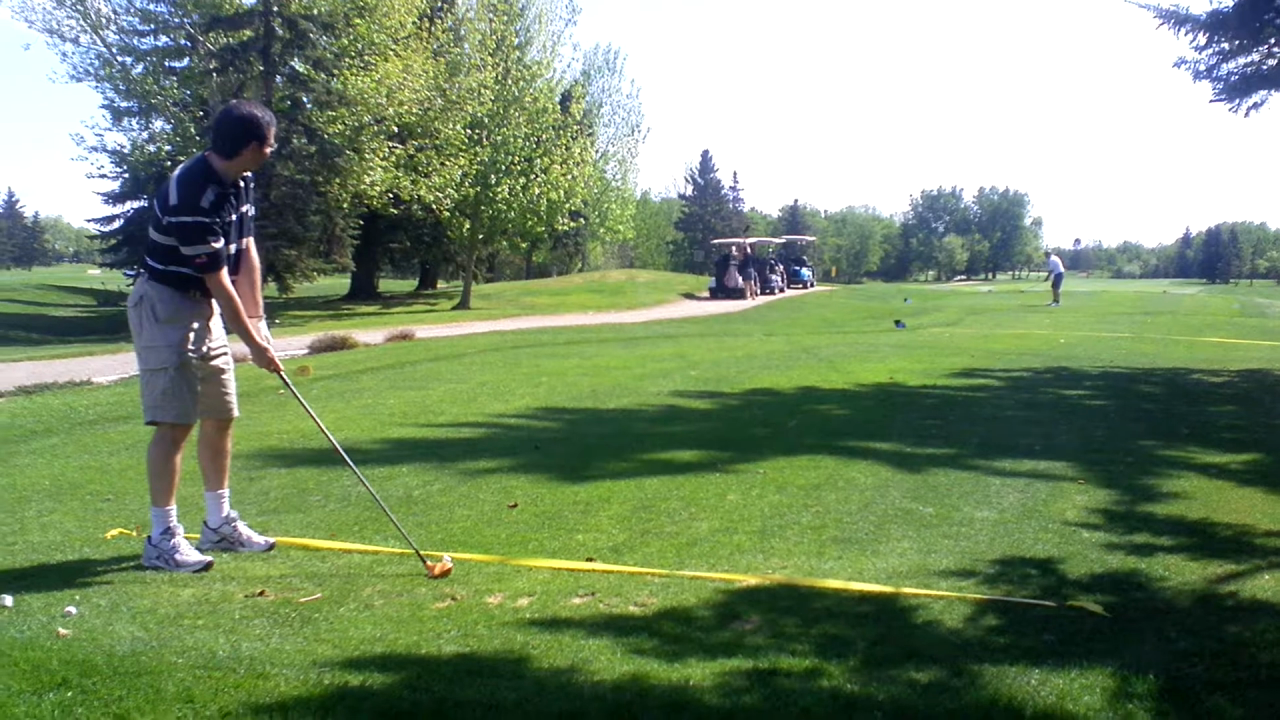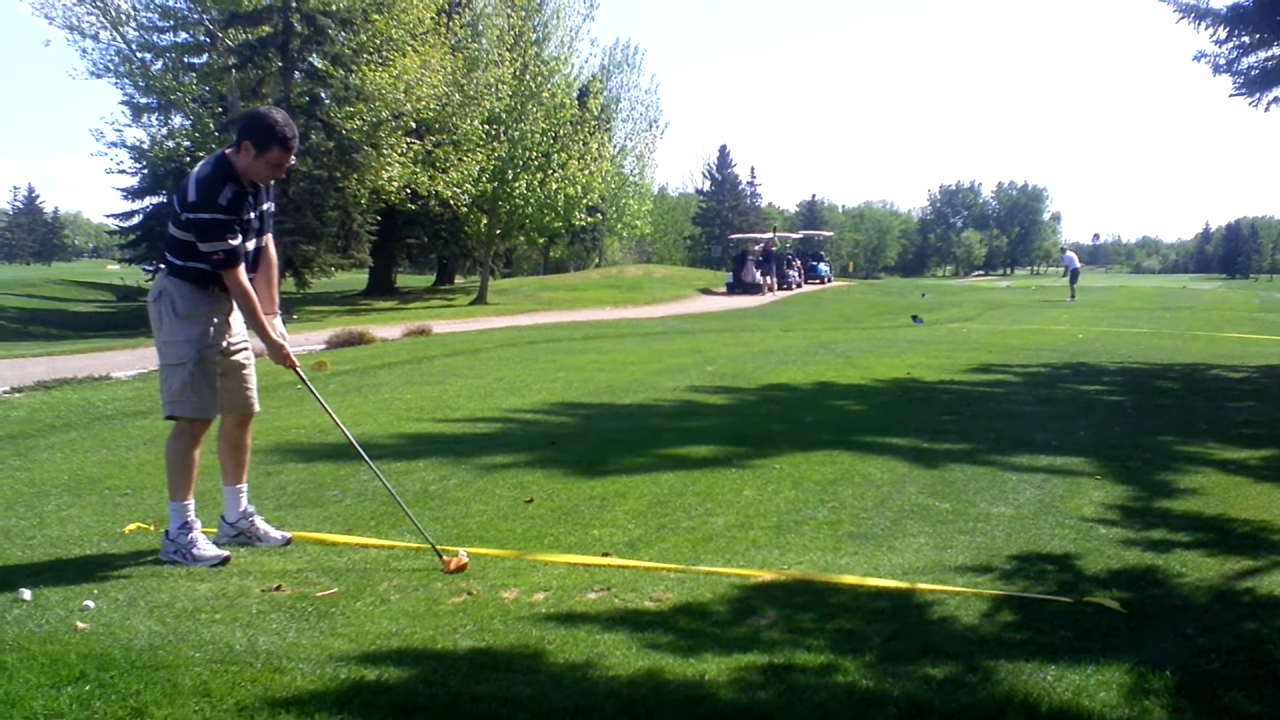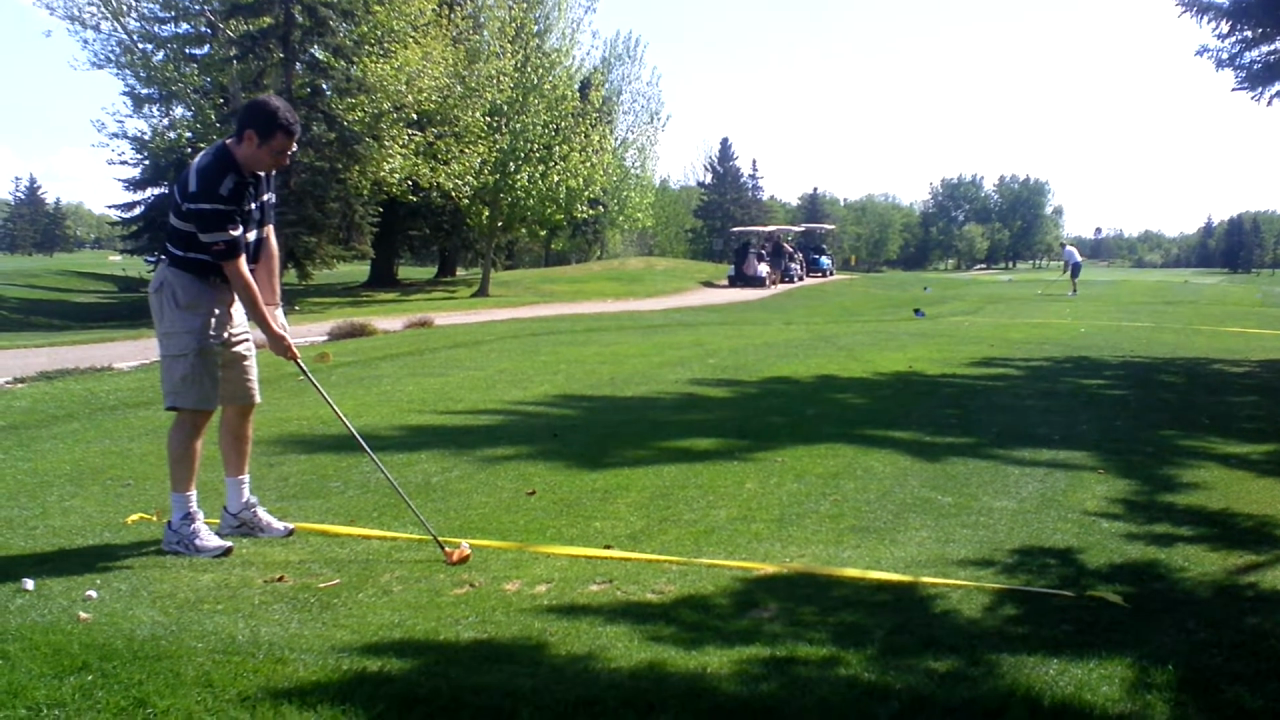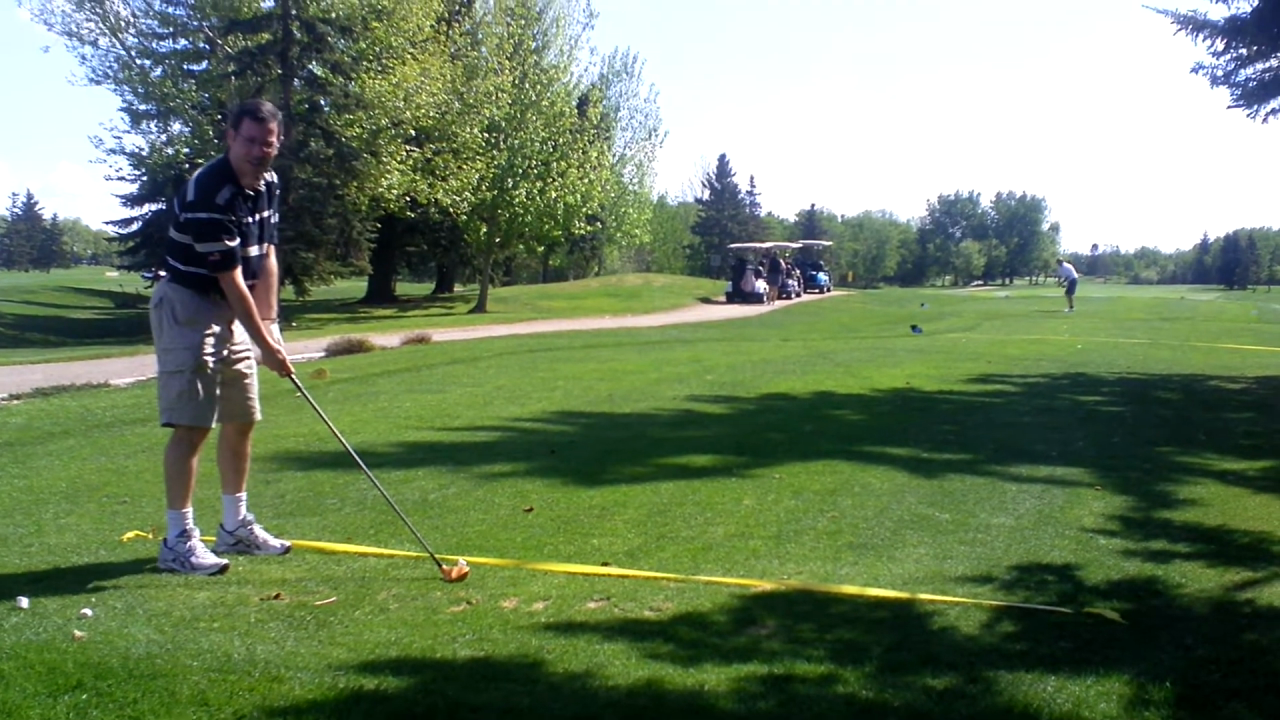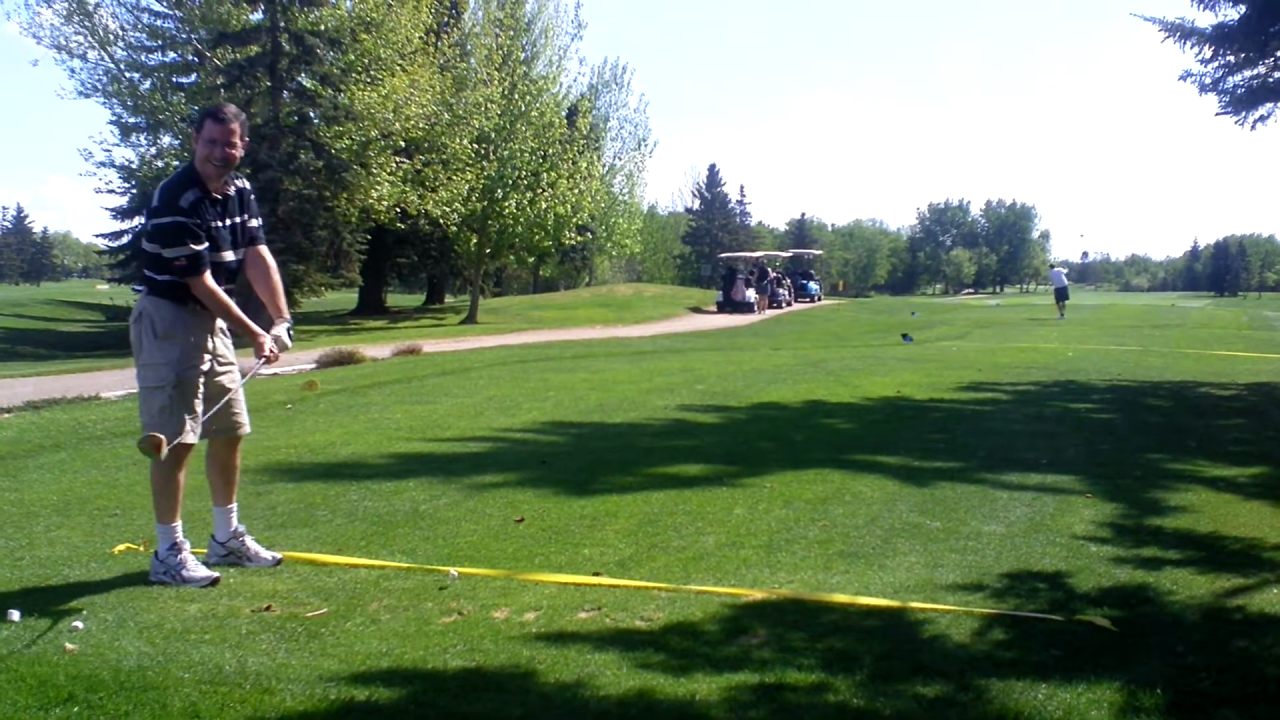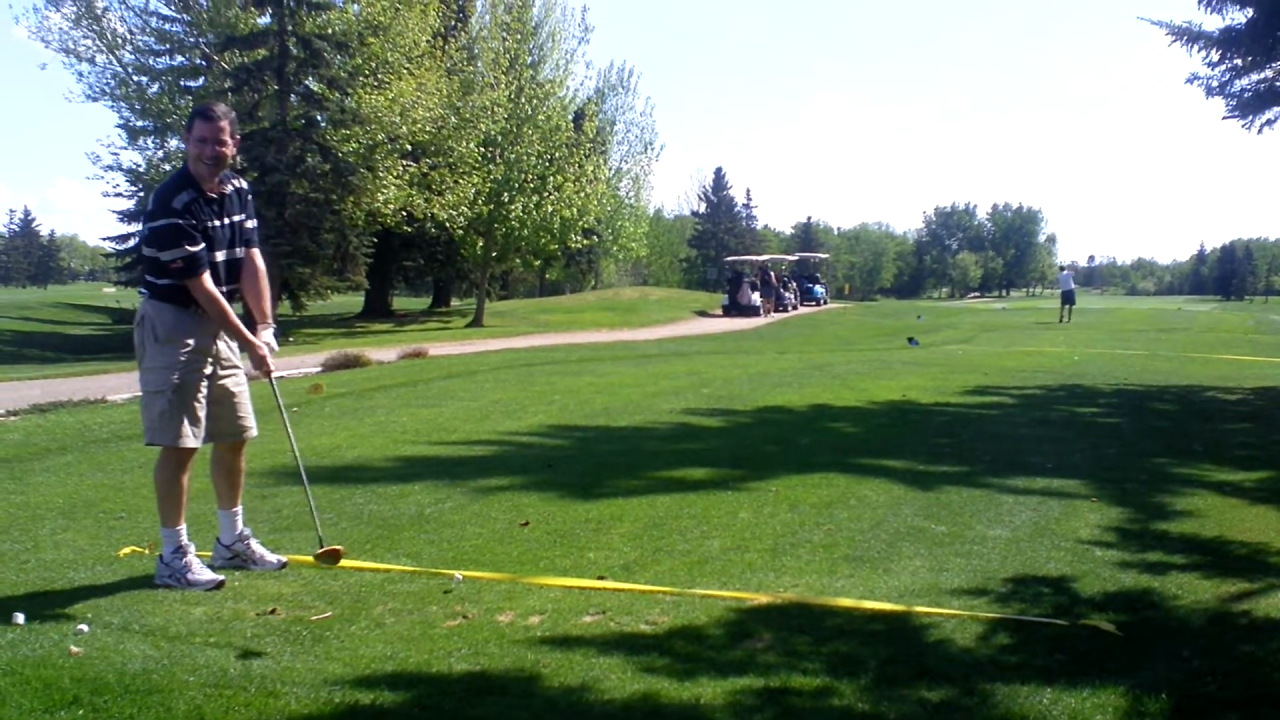
dt=0.7s
person 1, frame 1
left shoulder: (238, 182)
right shoulder: (192, 195)
left elbow: (246, 252)
right elbow: (219, 280)
left wrist: (257, 321)
right wrist: (253, 343)
left hip: (204, 305)
right hip: (166, 307)
left knee: (220, 417)
right knee: (175, 422)
left ankle: (219, 523)
right ankle: (162, 537)
person 1, frame 2
left shoulder: (258, 179)
right shoulder: (210, 192)
left elbow: (265, 248)
right elbow: (237, 277)
left wrist: (273, 317)
right wrist: (269, 338)
left hip: (225, 302)
right hip: (186, 302)
left knee: (240, 412)
right knee: (194, 417)
left ankle: (237, 517)
right ankle: (180, 531)
person 1, frame 3
left shoulder: (259, 170)
right shoulder: (210, 184)
left elbow: (265, 240)
right elbow: (236, 269)
left wrist: (274, 308)
right wrist: (271, 330)
left hip: (225, 293)
right hip: (187, 293)
left knee: (241, 402)
right knee: (195, 407)
left ankle: (239, 508)
right ankle: (182, 522)
person 1, frame 4
left shoulder: (267, 184)
right shoulder: (208, 194)
left elbow: (266, 259)
right elbow: (232, 280)
left wrist: (270, 325)
right wrist: (265, 344)
left hip: (229, 311)
right hip: (188, 308)
left knee: (241, 421)
right knee: (192, 424)
left ankle: (235, 526)
right ankle: (178, 539)
person 1, frame 5
left shoulder: (239, 190)
right shoulder: (174, 199)
left elbow: (257, 256)
right elbow: (201, 283)
left wrist: (281, 321)
right wrist: (253, 333)
left hip: (212, 321)
right hip: (168, 320)
left knee: (228, 433)
right knee: (176, 439)
left ankle: (227, 538)
right ankle: (169, 552)
person 1, frame 6
left shoulder: (238, 190)
right shoulder: (171, 203)
left elbow: (250, 261)
right elbow: (201, 287)
left wrist: (265, 327)
right wrist: (248, 342)
left hip: (219, 324)
right hip: (172, 324)
left knee: (234, 435)
right knee: (178, 443)
left ankle: (232, 540)
right ankle: (174, 556)
